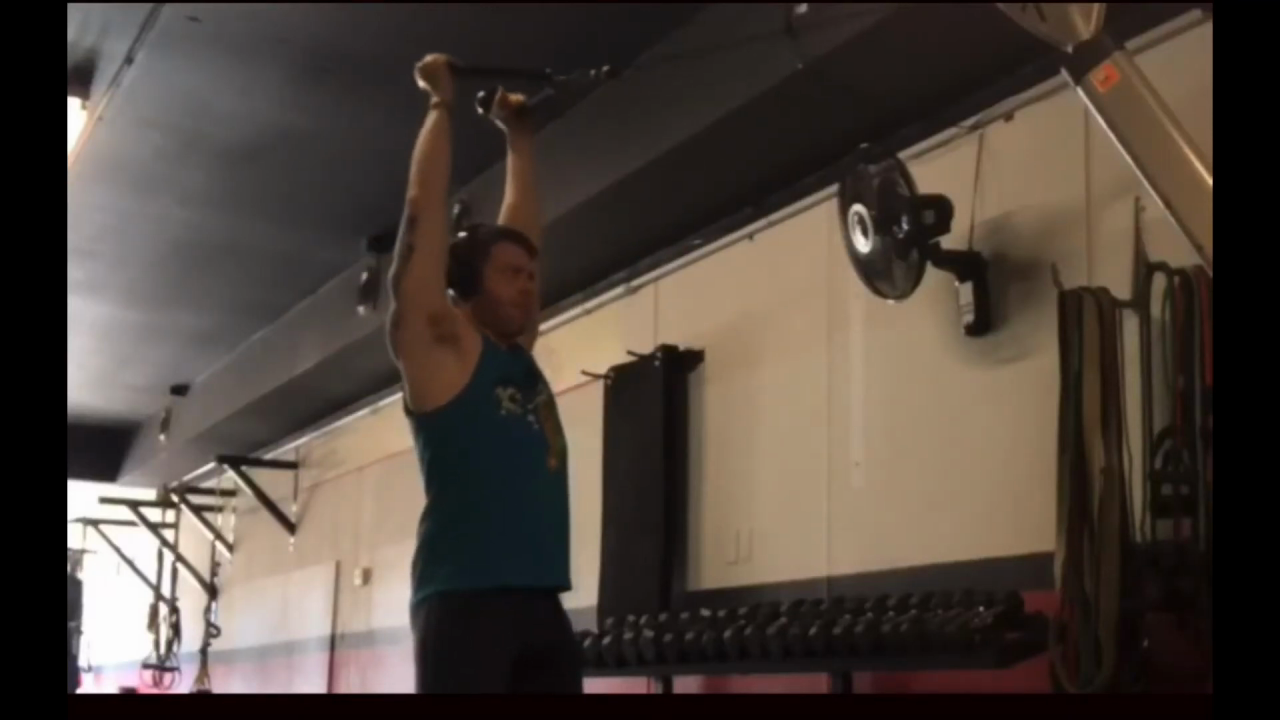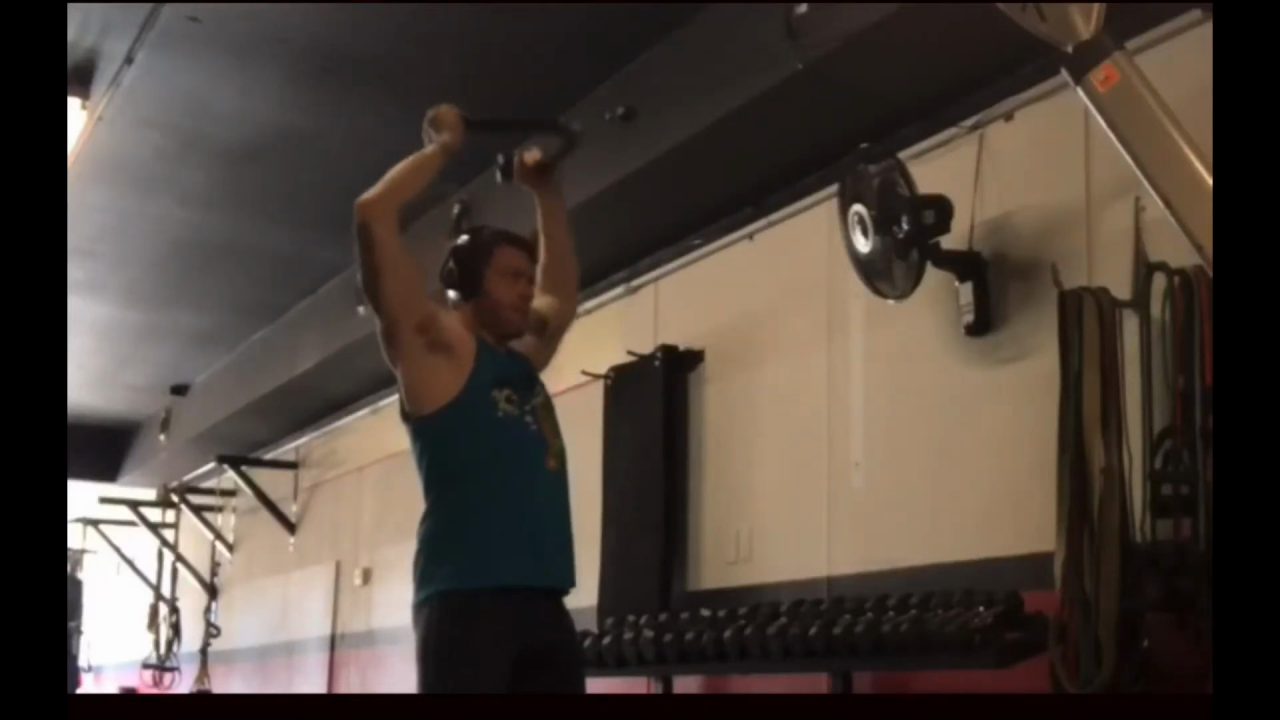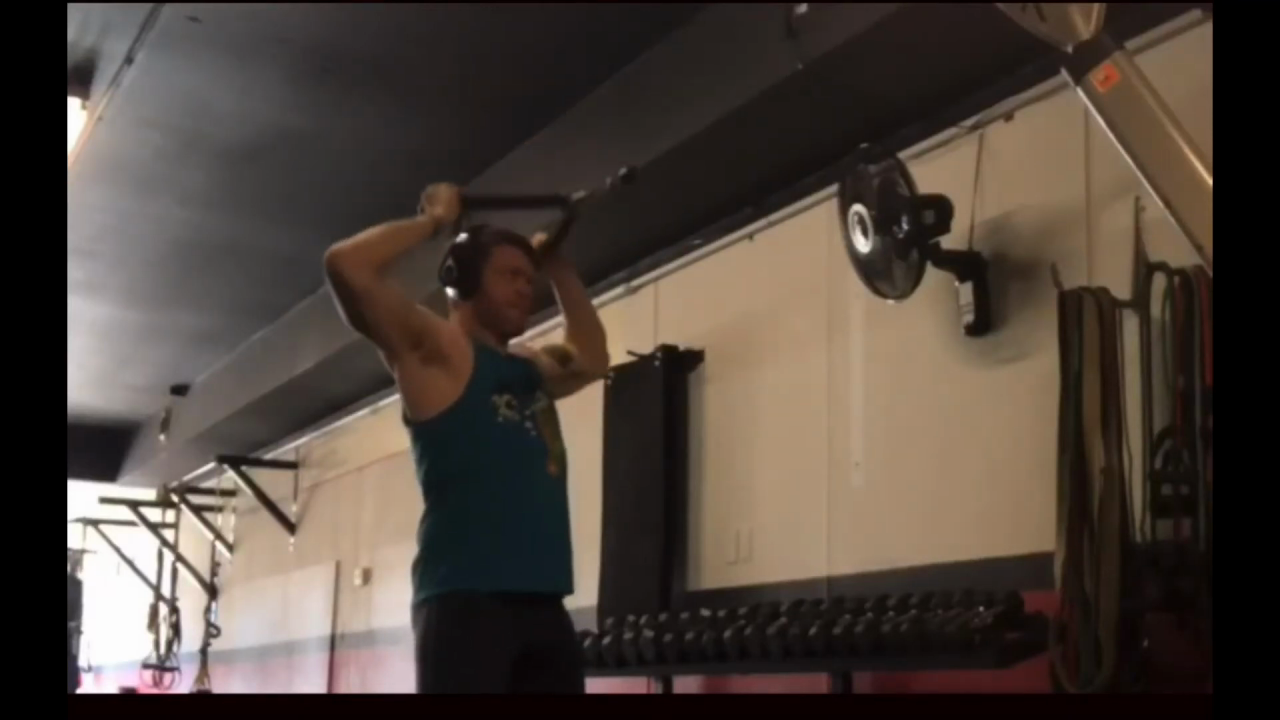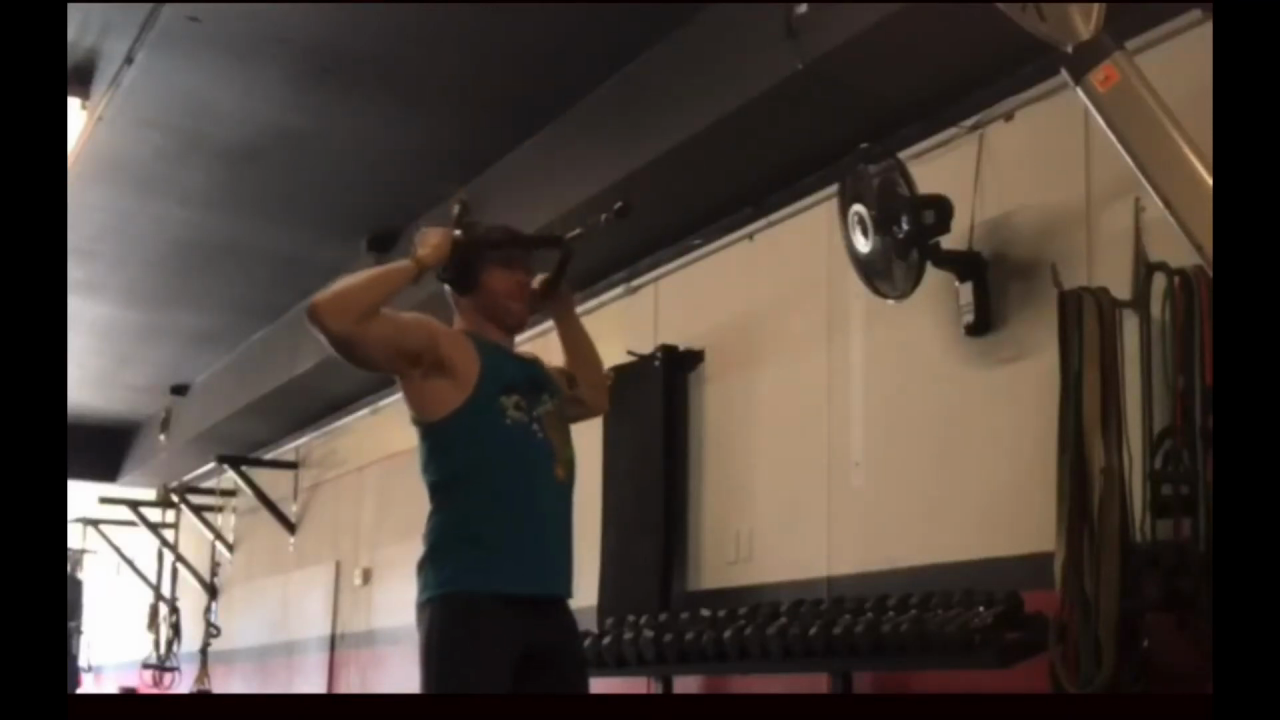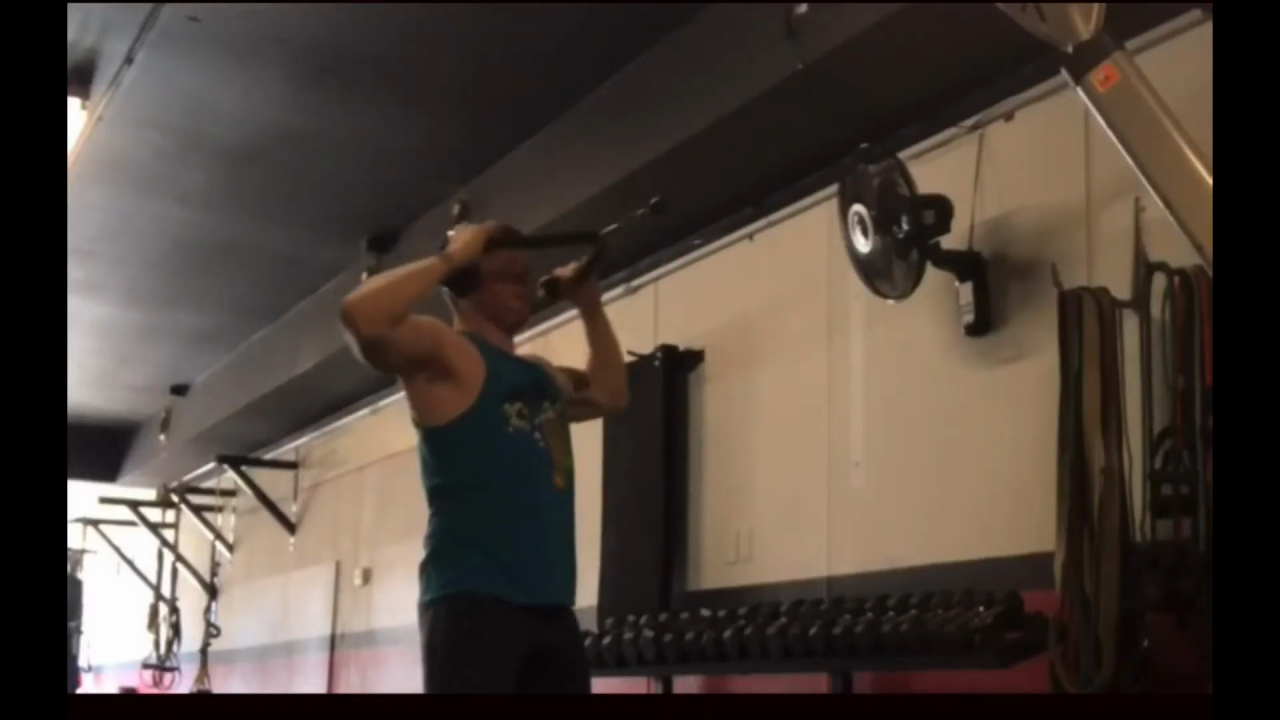
dt=0.3s
person 1, frame 1
left shoulder: (517, 352)
right shoulder: (436, 341)
left elbow: (523, 230)
right elbow: (422, 208)
left wrist: (518, 135)
right wrist: (441, 105)
left hip: (540, 603)
right hip: (464, 601)
person 1, frame 2
left shoulder: (522, 359)
right shoulder: (433, 345)
left elbow: (562, 288)
right elbow: (374, 216)
left wrist: (545, 192)
right wrist: (442, 148)
left hip: (542, 603)
right hip: (466, 600)
person 1, frame 3
left shoulder: (532, 368)
right shoulder: (433, 347)
left elbow: (594, 357)
right elbow: (345, 267)
left wrist: (558, 268)
right wrist: (434, 220)
left hip: (542, 605)
right hip: (466, 602)
person 1, frame 4
left shoulder: (538, 374)
right shoulder: (438, 348)
left elbow: (594, 396)
right elbow: (329, 313)
left wrist: (561, 309)
right wrist: (421, 262)
left hip: (546, 605)
right hip: (470, 603)
person 1, frame 5
left shoulder: (539, 374)
right shoulder: (438, 352)
left elbow: (611, 392)
right elbow: (361, 314)
left wrist: (589, 305)
right wrist: (455, 254)
left hip: (550, 608)
right hip: (471, 603)
